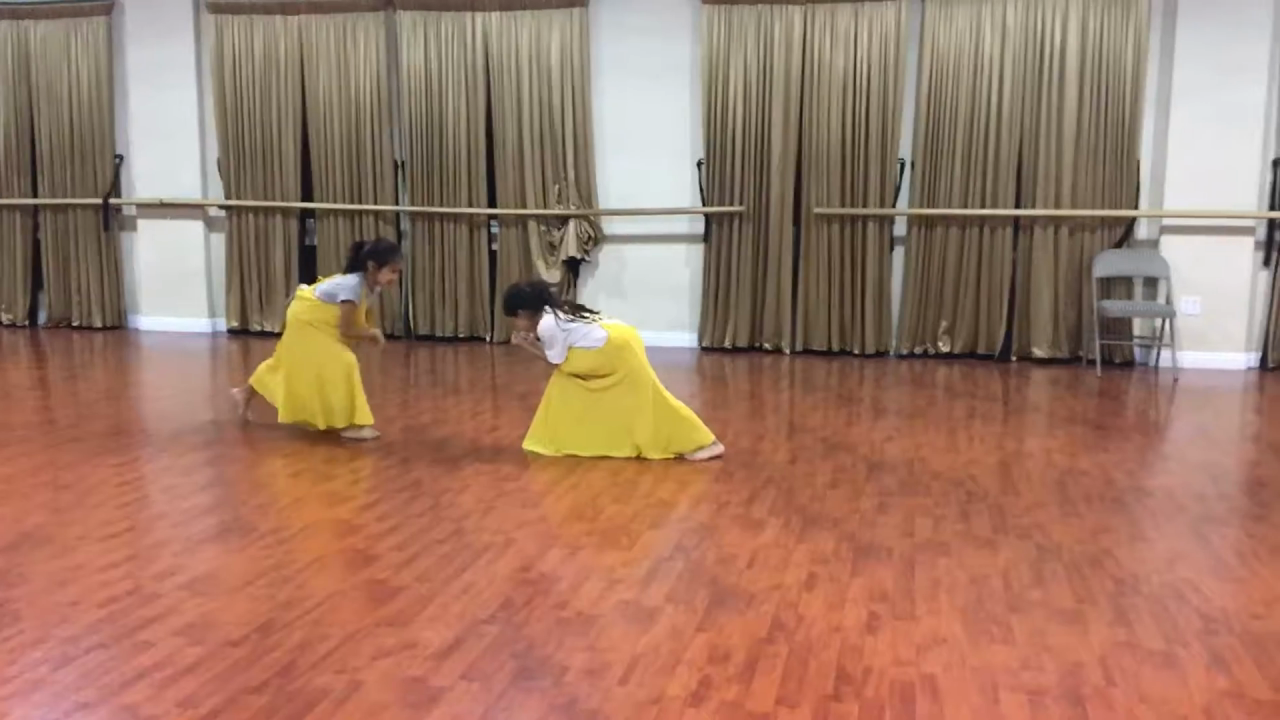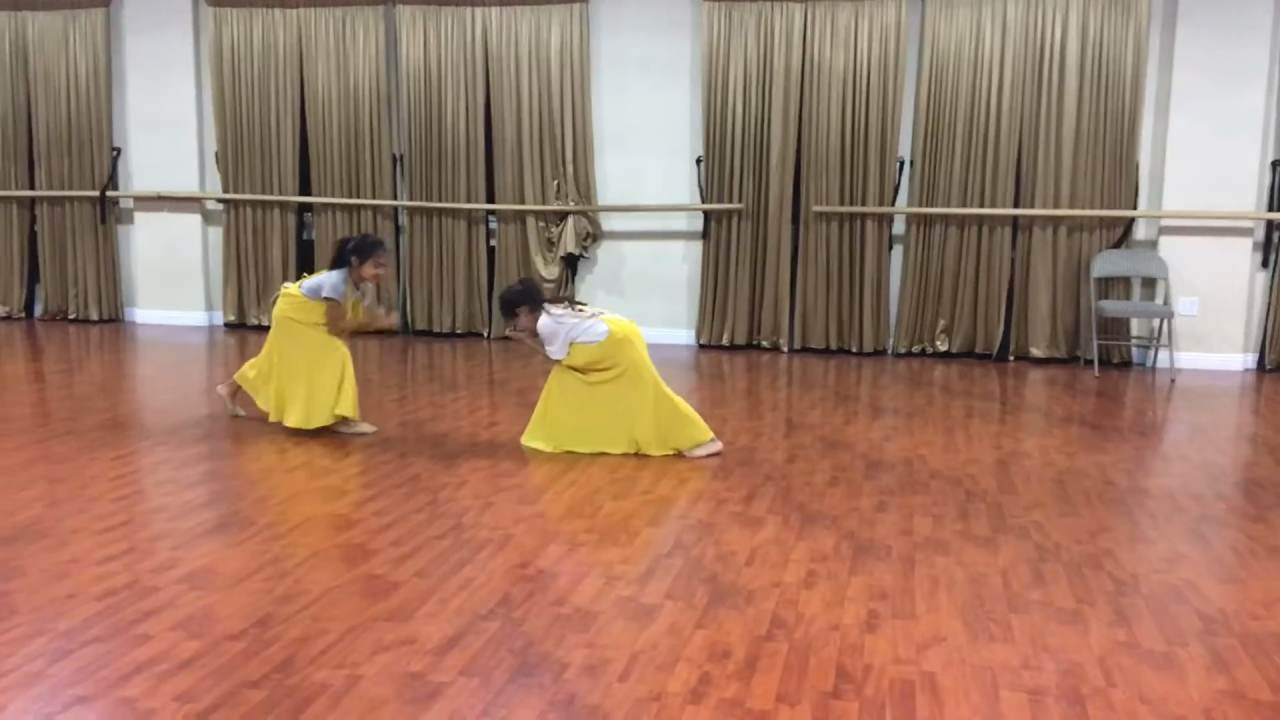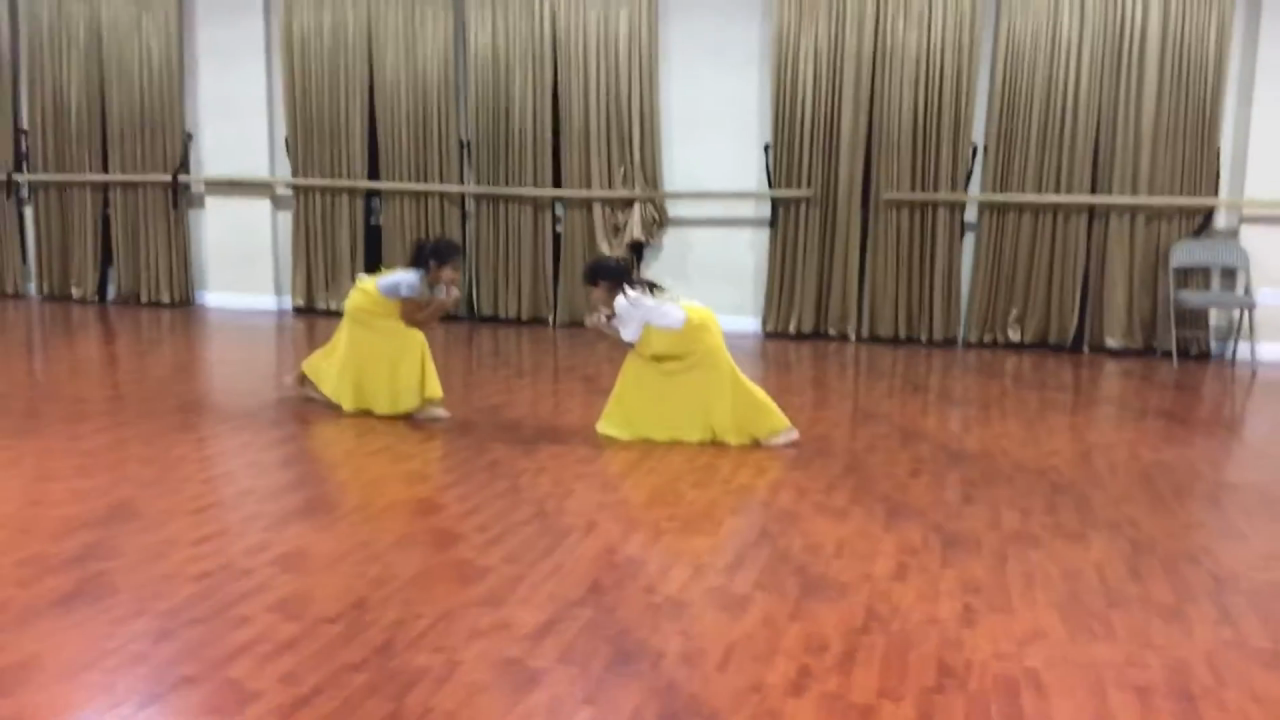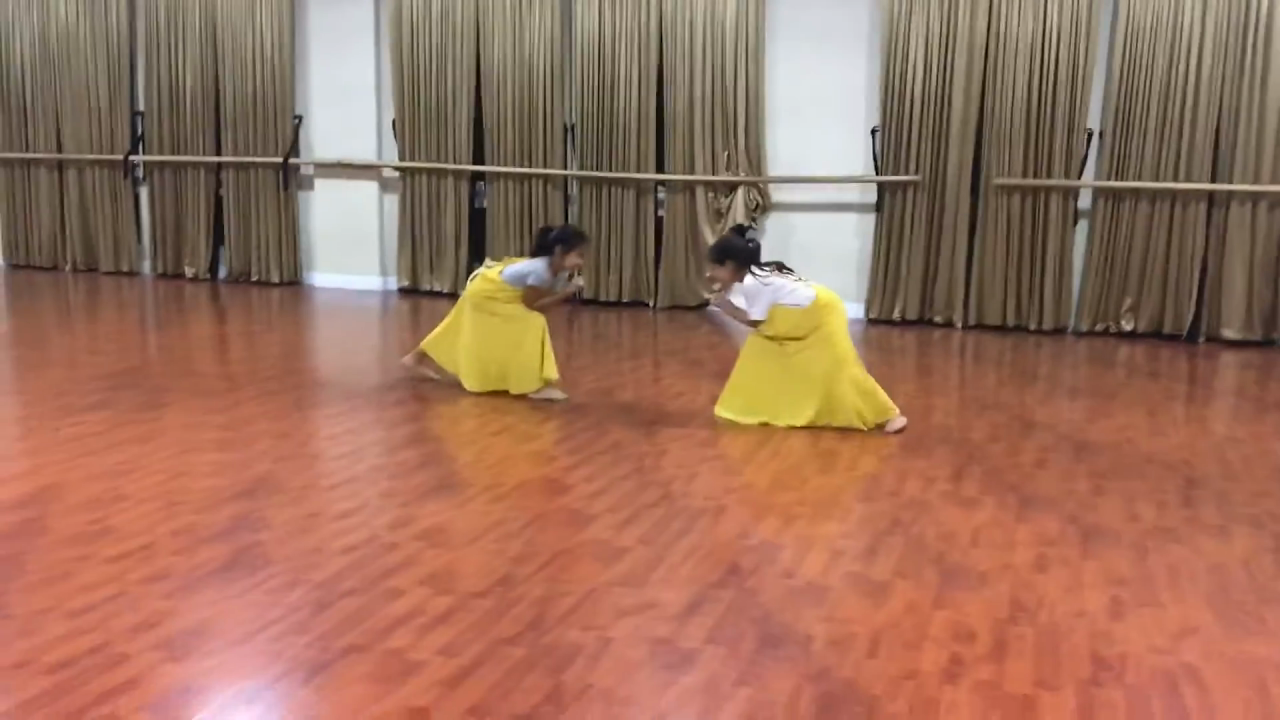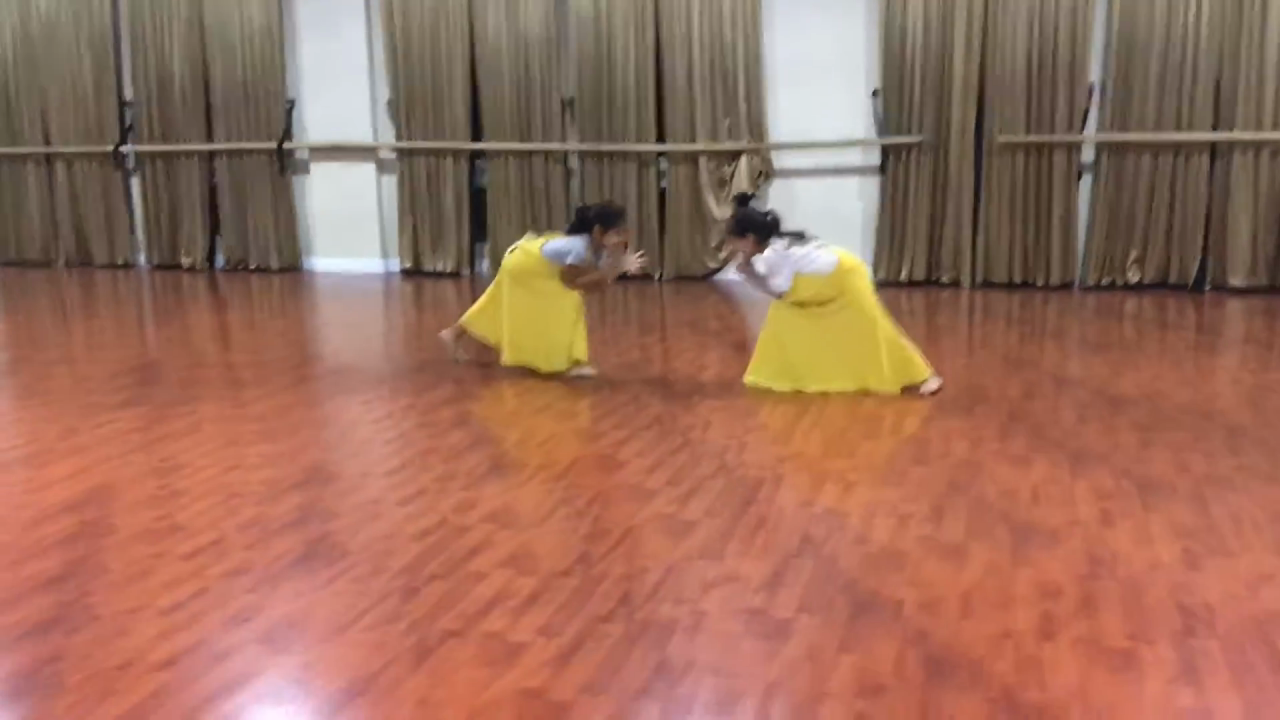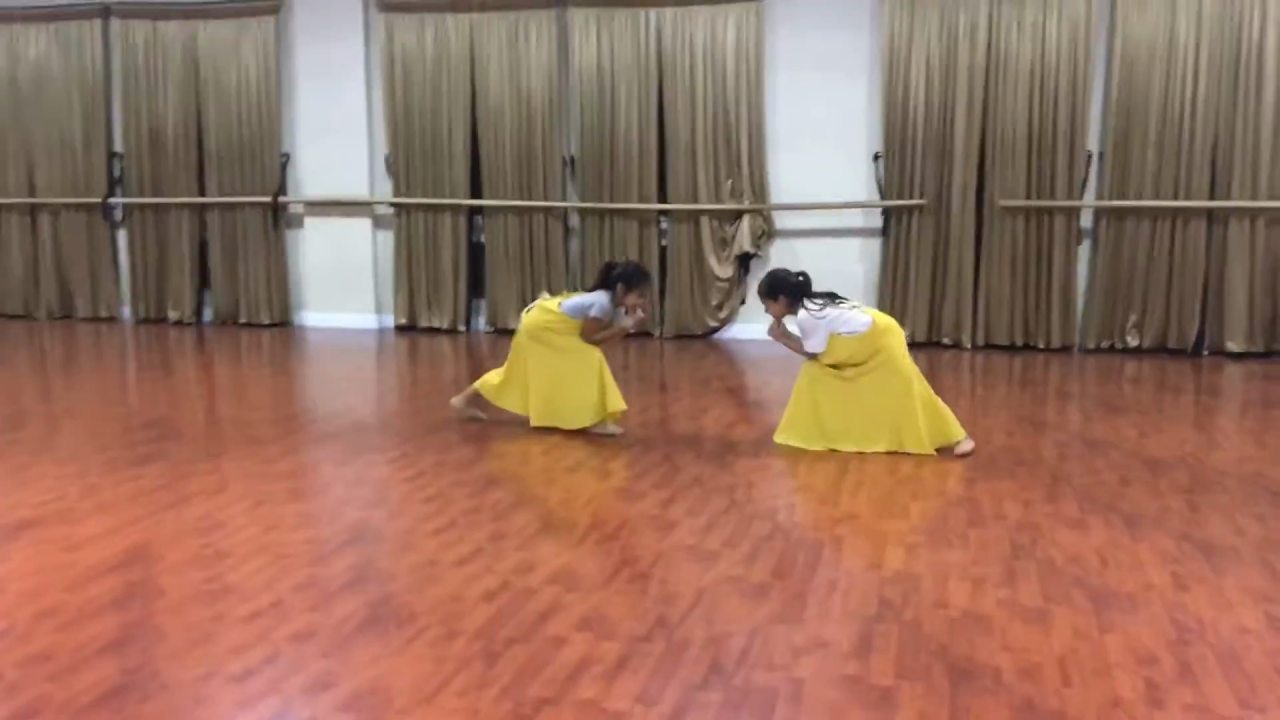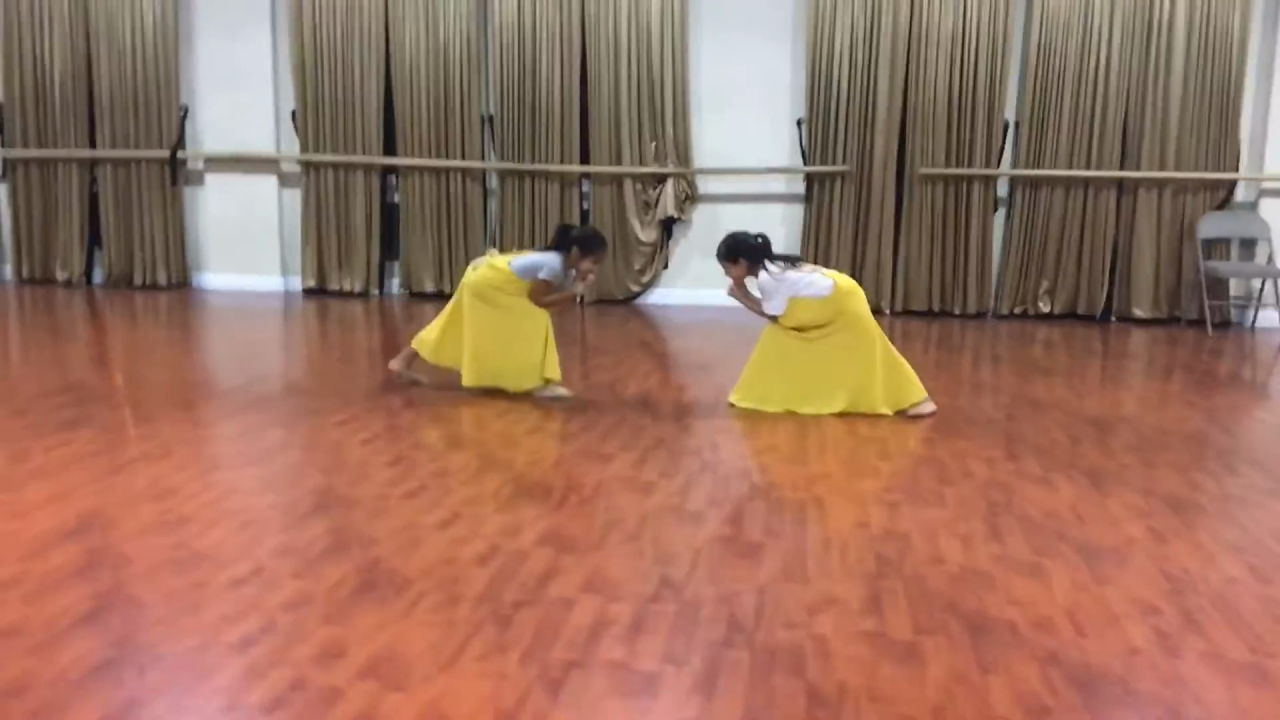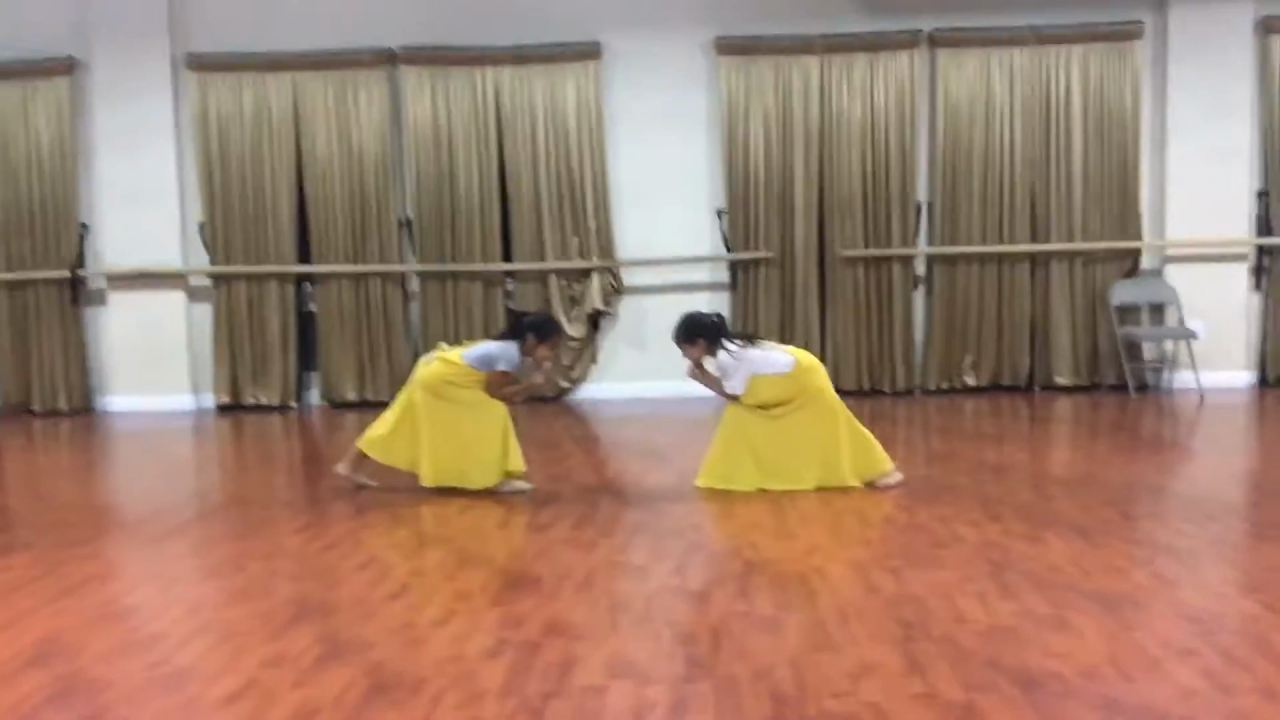
dt=0.5s
person 1, frame 1
left shoulder: (546, 326)
right shoulder: (553, 314)
left elbow: (557, 361)
right elbow: (561, 351)
left wrist: (527, 345)
right wrist: (533, 342)
left hip: (618, 348)
right hip: (611, 345)
left knee: (648, 398)
right knee: (564, 383)
left ankle: (703, 443)
right ankle: (564, 438)
person 1, frame 2
left shoulder: (545, 323)
right shoulder: (551, 311)
left elbow: (558, 356)
right elbow: (561, 346)
left wrist: (527, 339)
right wrist: (531, 337)
left hip: (618, 342)
right hip: (611, 339)
left knee: (649, 395)
right knee: (564, 377)
left ankle: (702, 440)
right ankle: (566, 433)
person 1, frame 3
left shoulder: (622, 302)
right shoulder: (632, 293)
left elbow: (632, 341)
right elbow: (636, 327)
left wrist: (603, 326)
right wrist: (609, 317)
left hip: (695, 331)
right hip: (686, 330)
left knee: (725, 382)
right knee: (639, 364)
left ankle: (776, 430)
right ankle: (634, 421)
person 1, frame 4
left shoulder: (751, 283)
right shoulder: (755, 274)
left elbow: (755, 322)
right elbow: (757, 316)
left wrist: (725, 305)
right wrist: (727, 302)
left hip: (821, 313)
right hip: (804, 317)
left knee: (840, 366)
right knee: (760, 345)
left ankle: (889, 415)
person 1, frame 5
left shoulder: (773, 254)
right shoulder: (777, 246)
left elbow: (780, 292)
right elbow: (784, 289)
left wrist: (748, 274)
right wrist: (750, 270)
left hip: (845, 278)
right hip: (830, 283)
left knee: (872, 329)
right knee: (784, 314)
left ankle: (922, 377)
person 1, frame 6
left shoulder: (806, 316)
right shoulder: (810, 305)
left elbow: (814, 353)
right elbow: (813, 345)
left wrist: (782, 337)
right wrist: (784, 334)
left hip: (879, 337)
right hip: (862, 341)
left knee: (908, 390)
right knee: (815, 372)
left ankle: (956, 438)
person 1, frame 7
left shoulder: (767, 278)
right shoulder: (770, 268)
left elbow: (773, 316)
right elbow: (774, 307)
left wrist: (741, 297)
right wrist: (744, 294)
left hip: (841, 299)
right hip: (826, 303)
left knee: (871, 350)
right knee: (778, 336)
left ankle: (916, 400)
person 1, frame 8
left shoulder: (726, 357)
right shoulder: (726, 348)
left elbow: (734, 396)
right elbow: (732, 388)
left wrist: (701, 376)
right wrist: (703, 373)
left hip: (802, 374)
right hip: (786, 378)
left knee: (833, 424)
right knee: (739, 414)
left ankle: (883, 471)
right ankle: (738, 471)
person 2, frame 1
left shoulder: (372, 285)
right shoulder: (354, 286)
left elbow: (363, 316)
right elbow: (348, 330)
left wrist: (370, 333)
right wrist: (371, 332)
left hip: (311, 318)
right hip: (307, 318)
left knee: (291, 363)
right knee: (341, 363)
left ankle: (246, 394)
right ankle: (348, 424)
person 2, frame 2
left shoulder: (363, 285)
right shoulder: (336, 282)
left elbow: (356, 320)
right elbow: (337, 327)
left wrist: (380, 321)
right wrist: (370, 320)
left hip: (305, 317)
right hip: (293, 314)
left knee: (275, 361)
right knee: (335, 356)
left ankle: (230, 388)
right ankle: (341, 419)
person 2, frame 3
left shoulder: (437, 286)
right shoulder: (413, 282)
left elbow: (425, 320)
right elbow: (413, 321)
left wrist: (448, 303)
right wrist: (439, 305)
left hip: (372, 308)
right hip: (366, 307)
left knee: (349, 350)
right knee: (411, 342)
left ankle: (302, 378)
right ankle: (418, 403)
person 2, frame 4
left shoulder: (559, 272)
right shoulder: (539, 271)
left elbow: (549, 300)
right elbow: (532, 305)
left wrist: (570, 288)
right wrist: (564, 294)
left hip: (485, 291)
right hip: (484, 293)
left knee: (459, 332)
right knee: (533, 324)
left ankle: (416, 358)
right ankle: (536, 385)
person 2, frame 5
left shoulder: (596, 249)
right shoulder: (580, 249)
left elbow: (601, 281)
right elbow: (569, 283)
left wrist: (623, 267)
right wrist: (600, 275)
left hip: (520, 264)
right hip: (522, 267)
left knee: (495, 308)
right knee: (567, 302)
left ankle: (454, 334)
right ankle: (568, 362)
person 2, frame 6
left shoulder: (614, 306)
right shoulder: (602, 303)
left elbow: (607, 334)
right elbow: (589, 338)
left wrist: (626, 326)
right wrist: (622, 327)
left hip: (539, 324)
right hip: (541, 326)
left knee: (515, 373)
right knee: (589, 360)
left ankle: (466, 399)
right ankle: (594, 419)
person 2, frame 7
left shoulder: (565, 269)
right shoulder: (553, 265)
left elbow: (552, 296)
right elbow: (537, 300)
left wrist: (576, 289)
right wrist: (573, 293)
left hip: (483, 280)
right hip: (488, 283)
left knee: (451, 329)
right knee: (534, 323)
left ankle: (403, 361)
right ankle: (538, 383)
person 2, frame 8
left shoulder: (516, 352)
right shoulder: (510, 355)
left elbow: (511, 394)
right elbow: (494, 393)
left wrist: (531, 383)
right wrist: (531, 384)
left hip: (434, 374)
right hip: (440, 378)
left knee: (399, 425)
right knee: (492, 415)
left ankle: (351, 464)
right ankle: (497, 478)
